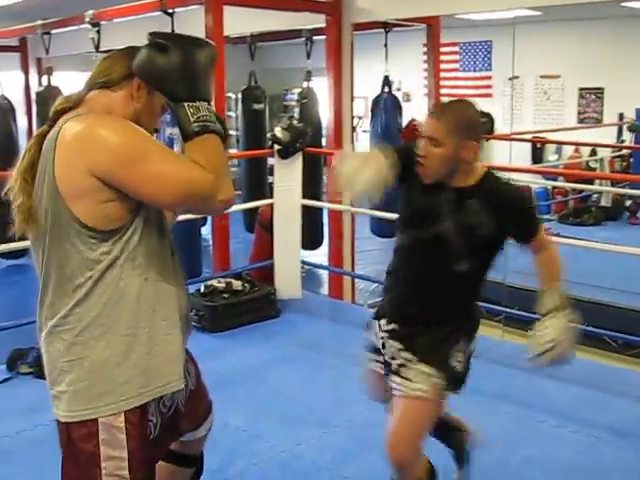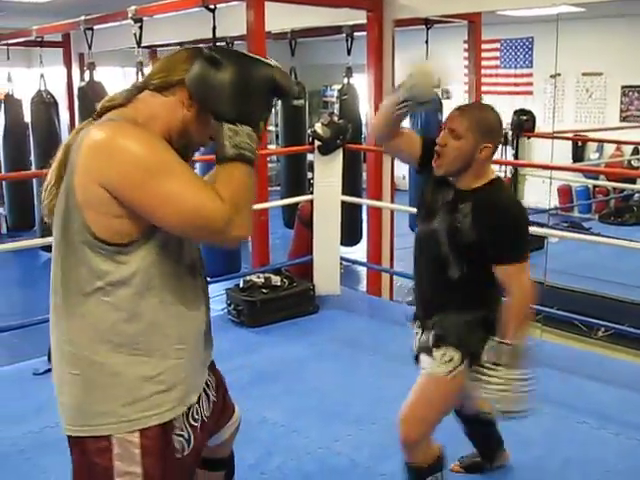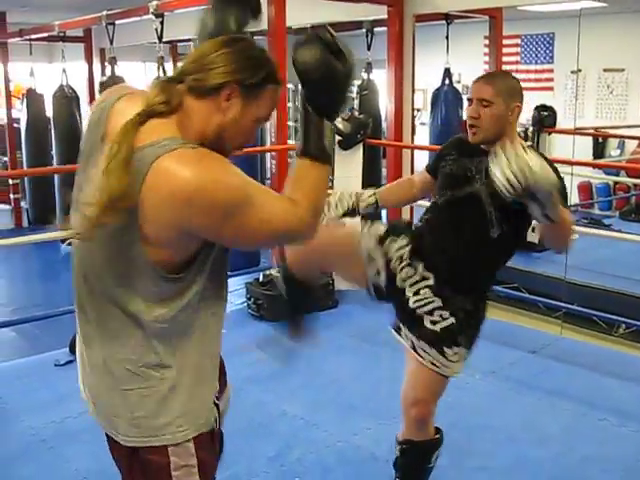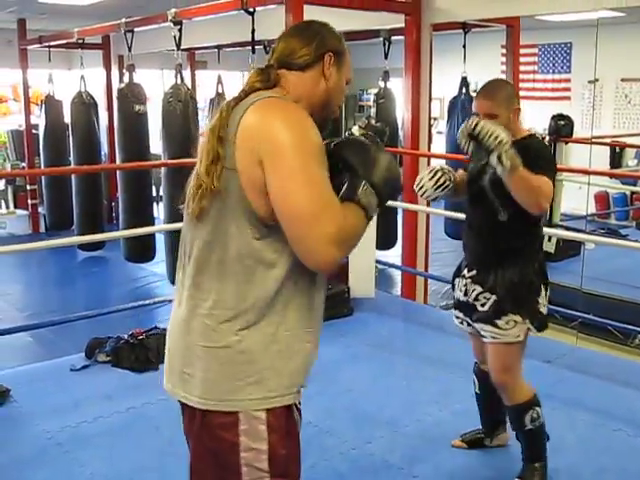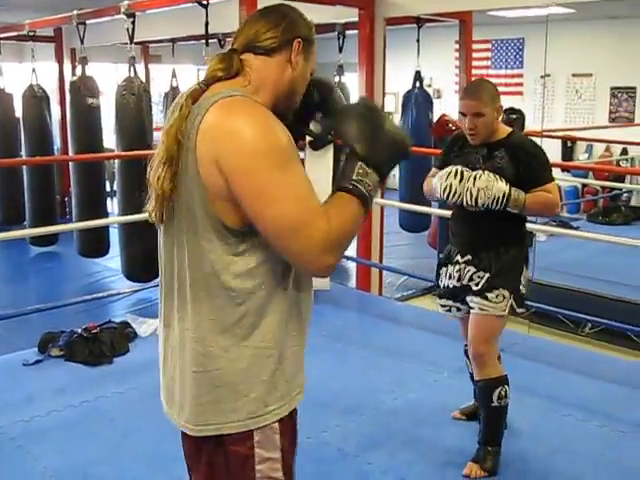
dt=0.7s
person 1, frame 1
left shoulder: (76, 137)
right shoulder: (97, 136)
left elbow: (159, 206)
right elbow: (215, 193)
left wrist: (194, 113)
right wrist: (192, 102)
left hip: (143, 358)
right hip: (107, 376)
left knee: (192, 431)
person 1, frame 2
left shoulder: (129, 139)
right shoulder: (117, 145)
left elbow: (201, 202)
right elbow: (229, 225)
left wrist: (246, 122)
right wrist: (237, 124)
right hip: (125, 394)
left knee: (219, 434)
person 1, frame 3
left shoulder: (115, 104)
right shoulder: (189, 178)
right elbow: (298, 219)
right wrist: (320, 116)
left hip: (128, 352)
right hip: (154, 386)
person 1, frame 4
left shoulder: (239, 114)
right shoulder: (281, 121)
right elbow: (325, 249)
left wrist: (331, 165)
right wrist: (369, 187)
left hip: (231, 354)
right hip: (237, 368)
person 1, frame 5
left shoulder: (200, 106)
right shoulder: (245, 123)
right elbow: (318, 251)
left wrist: (290, 123)
right wrist: (364, 167)
left hip: (216, 356)
right hip: (236, 372)
person 2, frame 1
left shoulder: (503, 199)
right shoulder: (415, 164)
left elbow: (543, 249)
right elbow: (363, 165)
left wrist: (556, 310)
right wrist: (356, 169)
left hip: (437, 335)
right hip: (394, 313)
right knee: (382, 392)
right ankle: (455, 435)
person 2, frame 2
left shoulder: (499, 210)
right shoulder: (436, 162)
left elbow: (520, 293)
right elbow: (381, 133)
left wrist: (505, 359)
right wrist: (401, 100)
left hip: (468, 325)
right hip: (433, 314)
left knee: (411, 430)
right knee: (453, 394)
person 2, frame 3
left shoulder: (539, 175)
right shoulder: (457, 149)
left elbow: (560, 241)
right elbow: (418, 184)
left wrist: (546, 201)
right wrist: (362, 201)
left hip: (454, 300)
right hip: (406, 257)
left knee: (417, 410)
right knee: (302, 251)
right ankle: (296, 313)
person 2, frame 4
left shoulder: (534, 152)
right shoulder: (481, 145)
left elbow: (538, 203)
left wrist: (502, 151)
right wrist: (448, 180)
left hip: (514, 277)
right hip: (475, 270)
left knee: (505, 375)
right knee: (484, 358)
right ankle: (492, 429)
person 2, frame 5
left shoulder: (524, 150)
right shoulder: (457, 142)
left elbow: (551, 203)
right elbow: (428, 186)
left wrist: (505, 196)
right wrist: (442, 183)
left hip: (499, 260)
right hip: (458, 256)
left knee: (481, 349)
right knee: (471, 342)
left ankle: (490, 447)
right ankle: (485, 401)
